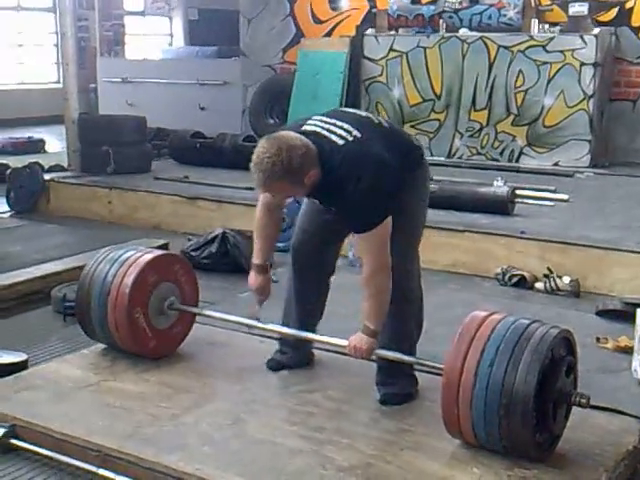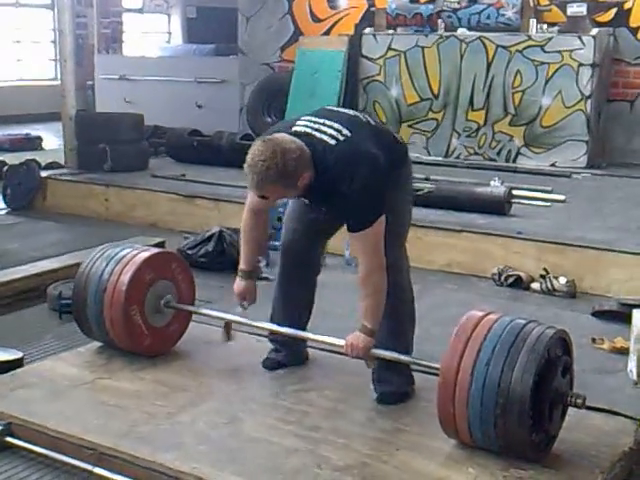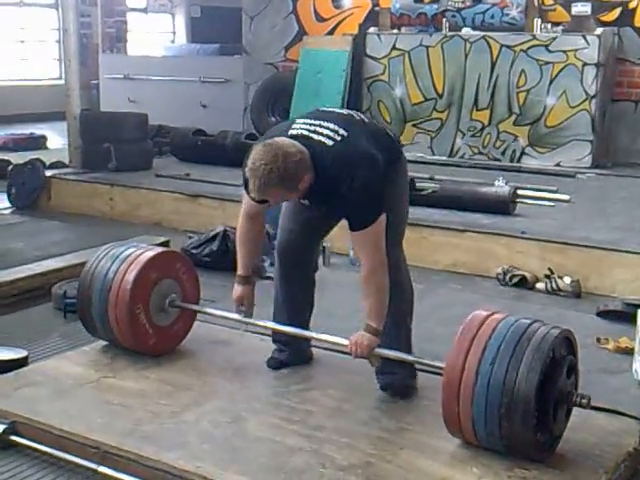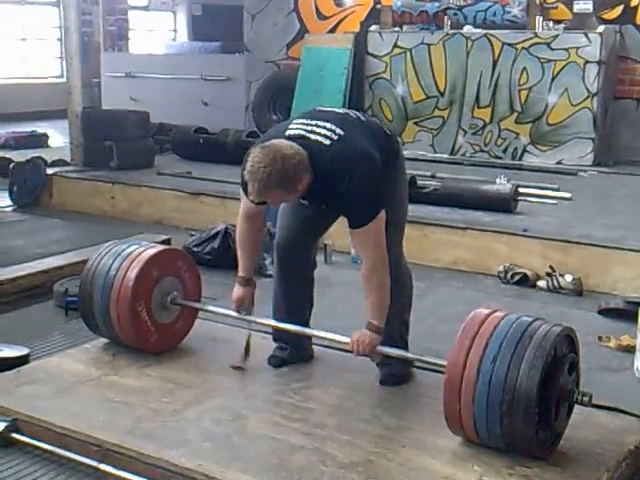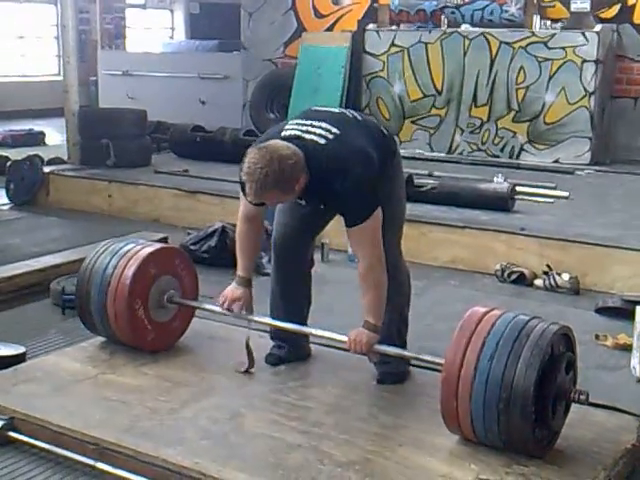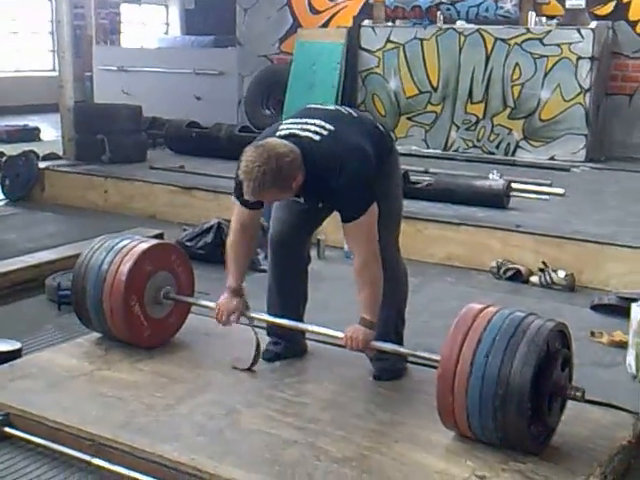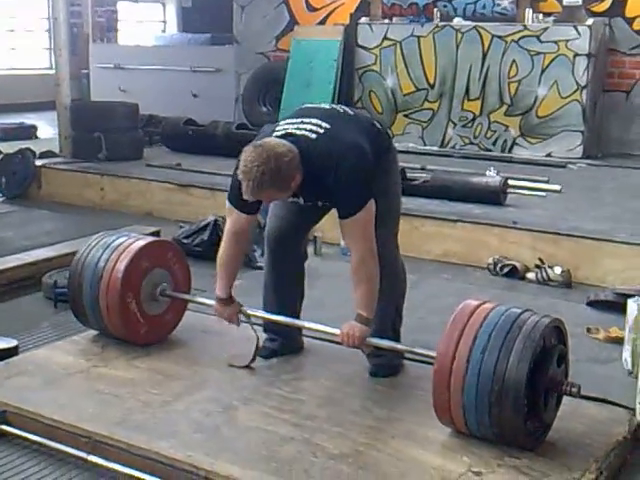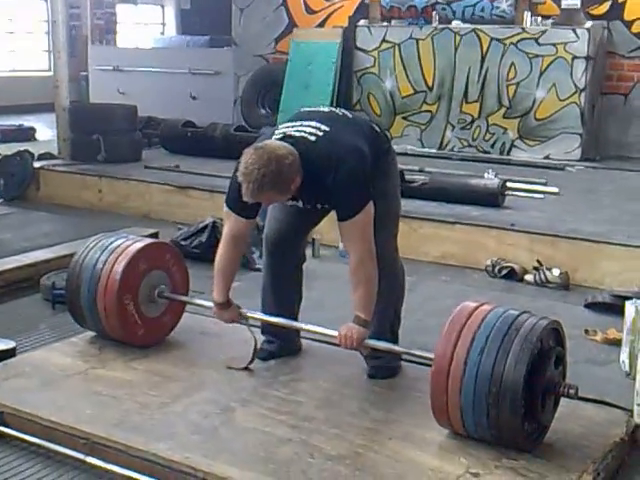
dt=0.1s
person 1, frame 1
left shoulder: (361, 181)
right shoulder: (278, 159)
left elbow: (376, 265)
right elbow: (268, 206)
left wrist: (370, 332)
right wrist: (260, 266)
left hip: (401, 176)
right hip: (334, 173)
left knee: (400, 268)
right knee: (305, 252)
left ankle: (397, 373)
right ankle: (296, 347)
person 1, frame 2
left shoulder: (354, 180)
right shoulder: (269, 161)
left elbow: (370, 264)
right elbow: (255, 211)
left wrist: (367, 330)
right wrist: (246, 273)
left hip: (387, 172)
right hip: (322, 172)
left knee: (387, 264)
right knee: (293, 251)
left ankle: (393, 370)
right ankle: (288, 345)
person 1, frame 3
left shoulder: (355, 181)
right shoulder: (263, 164)
left elbow: (372, 263)
right elbow: (251, 216)
left wrist: (373, 330)
right wrist: (244, 279)
left hip: (383, 168)
right hip: (318, 167)
left knee: (389, 262)
right knee: (289, 249)
left ankle: (395, 362)
right ankle: (292, 345)
person 1, frame 4
left shoulder: (353, 179)
right shoulder: (262, 165)
left elbow: (372, 260)
right elbow: (250, 217)
left wrist: (374, 328)
right wrist: (244, 280)
left hip: (382, 166)
right hip: (315, 166)
left knee: (388, 258)
right knee: (288, 246)
left ankle: (393, 354)
right ankle: (292, 342)
person 1, frame 5
left shoulder: (350, 178)
right shoulder: (258, 167)
left elbow: (369, 258)
right elbow: (249, 218)
left wrist: (371, 326)
right wrist: (242, 281)
left hip: (378, 164)
right hip: (311, 165)
left knee: (386, 256)
right knee: (285, 245)
right ankle: (289, 340)
person 1, frame 6
left shoulder: (346, 174)
right shoulder: (255, 166)
left elbow: (365, 254)
right elbow: (243, 227)
left wrist: (367, 323)
right wrist: (233, 290)
left hip: (375, 160)
right hip: (309, 162)
left knee: (383, 252)
right knee: (282, 241)
left ankle: (387, 348)
right ankle: (285, 337)
person 1, frame 7
left shoulder: (344, 172)
right shoulder: (252, 169)
left elbow: (362, 252)
right elbow: (235, 233)
left wrist: (362, 319)
right wrist: (223, 297)
left hip: (374, 158)
right hip: (306, 158)
left knee: (382, 250)
right knee: (279, 238)
left ankle: (384, 345)
right ankle: (282, 334)
person 1, frame 8
left shoulder: (343, 174)
right shoulder: (251, 171)
left elbow: (360, 254)
right elbow: (233, 237)
left wrist: (360, 321)
right wrist: (221, 300)
left hip: (373, 161)
right hip: (306, 161)
left knee: (381, 253)
right knee: (277, 241)
left ankle: (382, 347)
right ankle: (280, 336)
